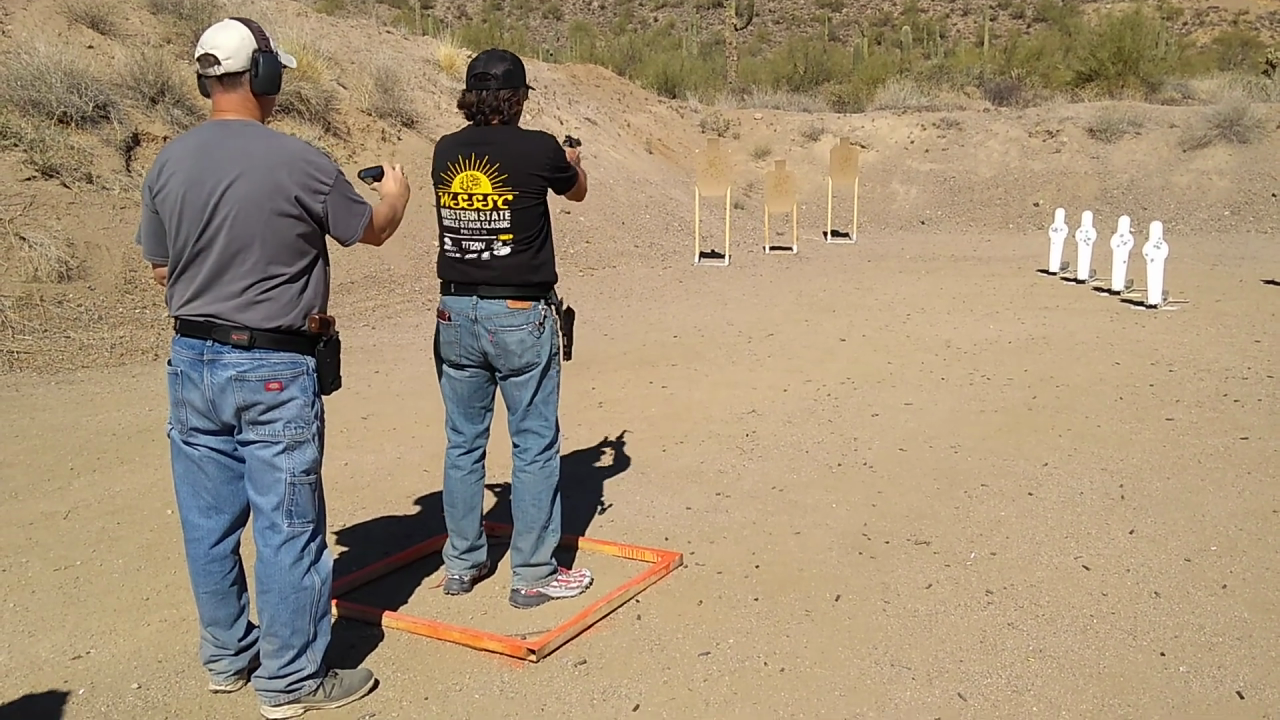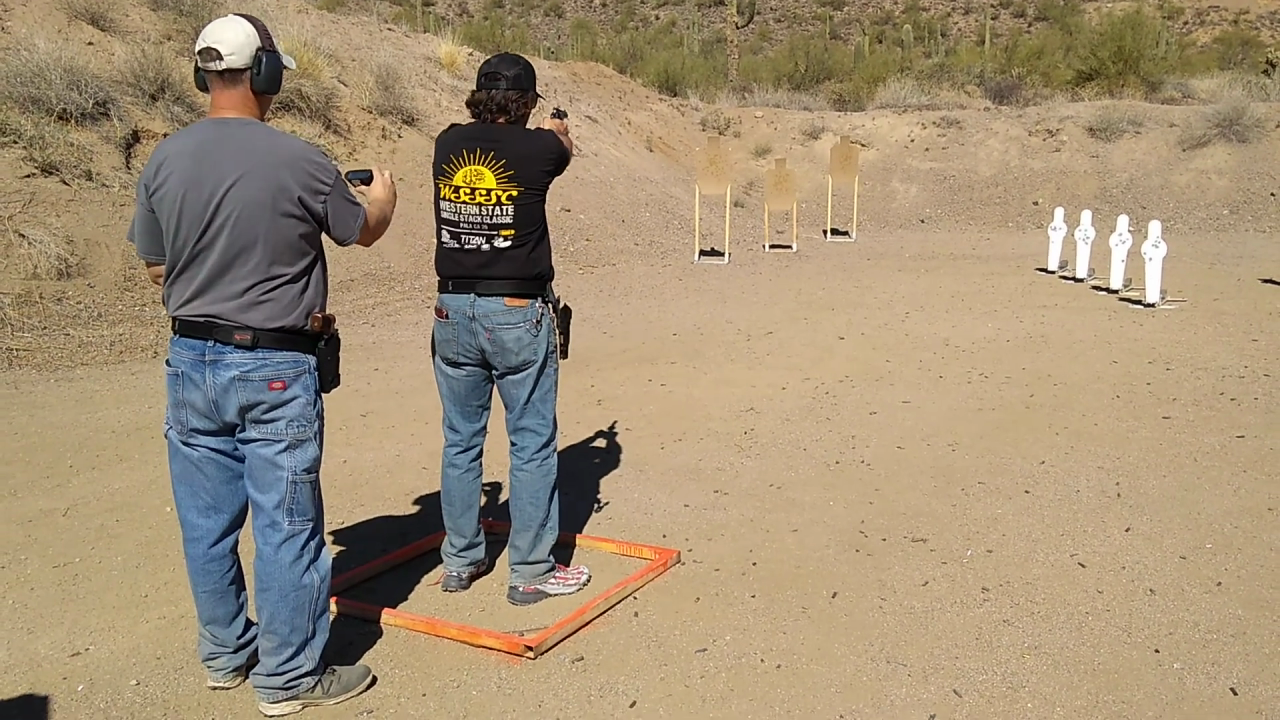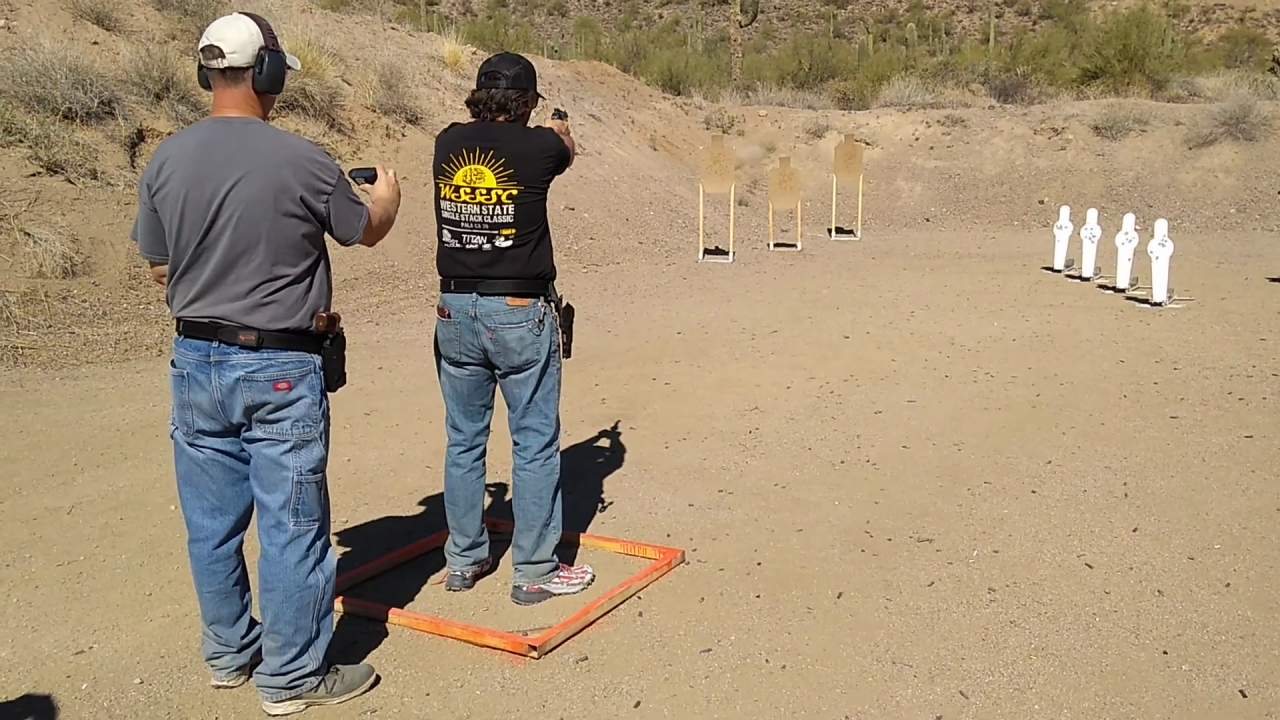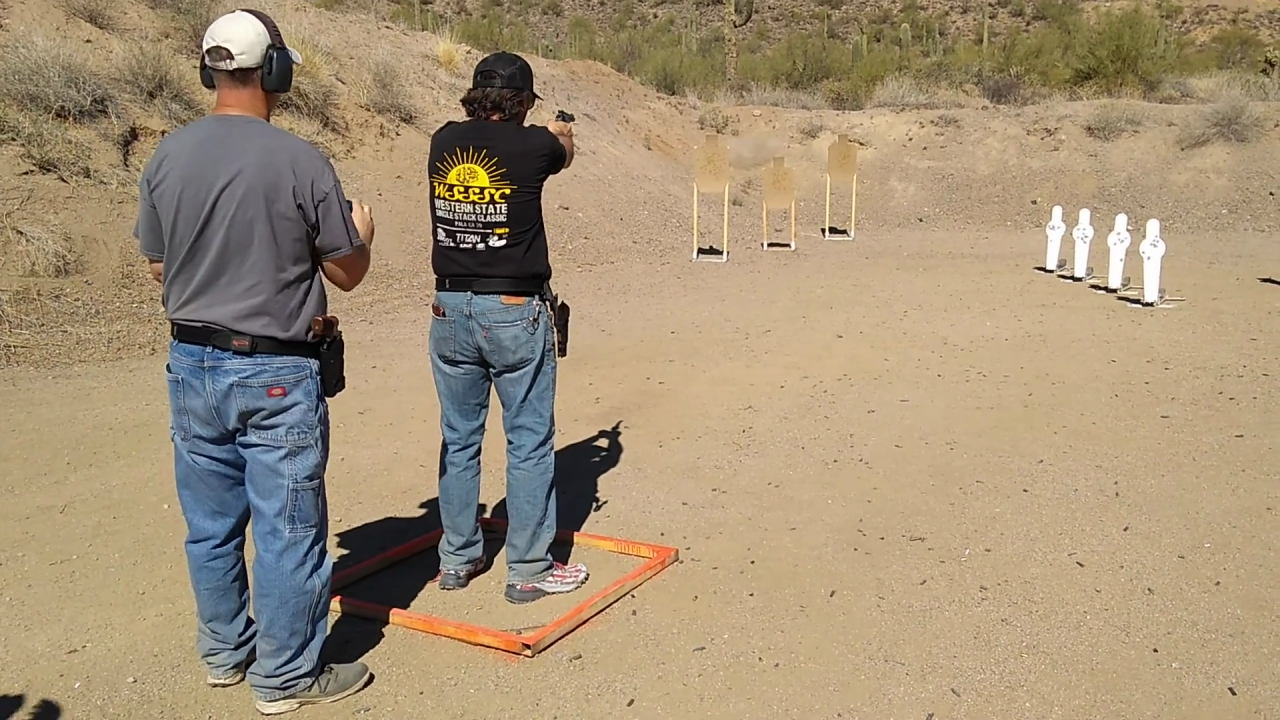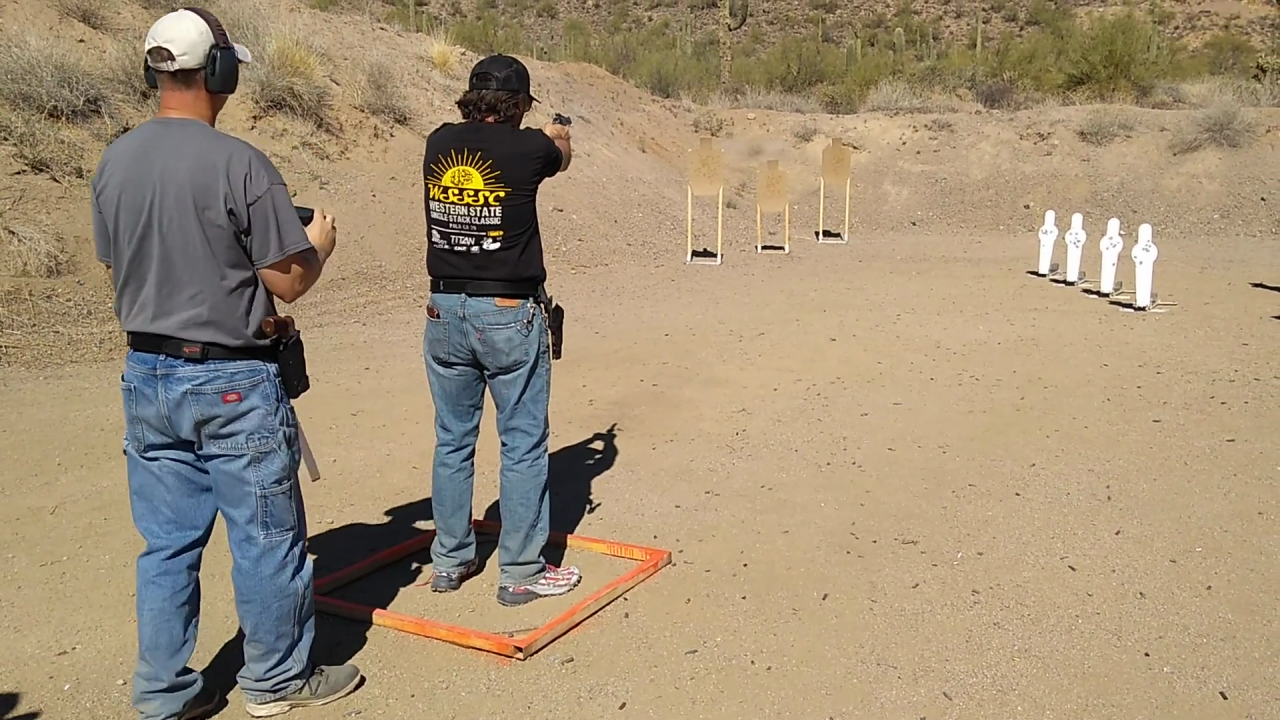
dt=0.5s
person 1, frame 1
left shoulder: (168, 162)
right shoulder: (298, 162)
left elbow: (161, 270)
right elbow: (373, 230)
right wrist: (396, 193)
left hip: (193, 361)
right hip: (273, 371)
left knee: (209, 522)
right knee: (286, 527)
left ankle: (226, 656)
person 1, frame 2
left shoulder: (163, 161)
right shoulder: (299, 161)
left elbow: (157, 269)
right elbow: (364, 232)
right wrist: (383, 197)
left hip: (192, 361)
right hip: (273, 369)
left knee: (207, 521)
right knee: (285, 525)
left ankle: (225, 653)
person 1, frame 3
left shoulder: (165, 161)
right shoulder: (301, 161)
left elbow: (160, 268)
right elbow: (367, 232)
right wrist: (387, 197)
left hip: (196, 363)
right hip: (279, 370)
left knee: (211, 523)
right knee: (291, 525)
left ankle: (229, 652)
person 1, frame 4
left shoulder: (166, 156)
right shoulder: (301, 162)
left elbow: (159, 266)
right elbow: (346, 273)
right wrist: (362, 233)
left hip: (191, 364)
right hip: (275, 373)
left knee: (211, 527)
right knee: (287, 530)
left ankle: (225, 652)
person 1, frame 5
left shoulder: (113, 162)
right shoulder: (238, 163)
left elbow: (115, 268)
right elbow: (288, 281)
right wrist: (320, 244)
left hip: (145, 375)
right hip: (230, 381)
left knee: (168, 541)
right knee: (264, 536)
person 2, frame 1
left shoulder: (446, 151)
right shoulder: (537, 148)
right elbow: (578, 191)
right wrist: (571, 161)
left hip: (456, 315)
right hip: (520, 316)
left knee: (463, 443)
right knee: (534, 447)
left ankle: (462, 562)
right ankle: (533, 575)
person 2, frame 2
left shoulder: (448, 144)
right shoulder: (539, 147)
left hip: (454, 310)
right hip: (518, 313)
left knee: (460, 440)
right knee: (532, 444)
left ankle: (460, 559)
right ankle: (531, 571)
person 2, frame 3
left shoulder: (447, 143)
right shoulder: (537, 146)
right elbow: (566, 150)
right wrist: (558, 129)
left hip: (456, 311)
right hip: (519, 313)
left knee: (464, 440)
right knee: (534, 444)
left ankle: (464, 559)
right ankle: (535, 571)
person 2, frame 4
left shoulder: (443, 141)
right shoulder: (532, 145)
right elbow: (564, 154)
right wrist: (560, 133)
left hip: (451, 309)
right hip: (514, 311)
left knee: (458, 439)
right knee: (529, 442)
left ankle: (457, 557)
right ankle: (529, 569)
person 2, frame 5
left shoulder: (439, 143)
right shoulder: (528, 147)
right elbow: (561, 157)
right wrist: (559, 136)
left hip: (445, 311)
right hip: (508, 315)
left knee: (452, 440)
right knee: (522, 444)
left ankle: (450, 560)
right ankle: (521, 572)
